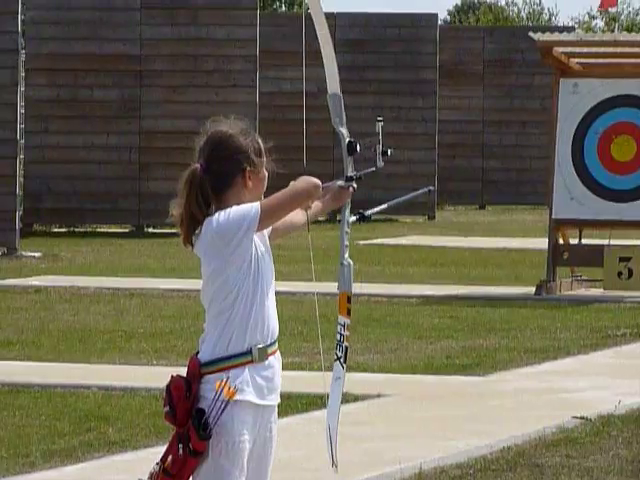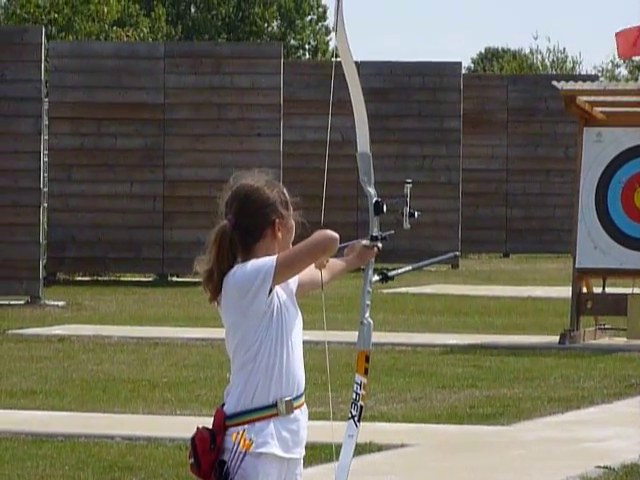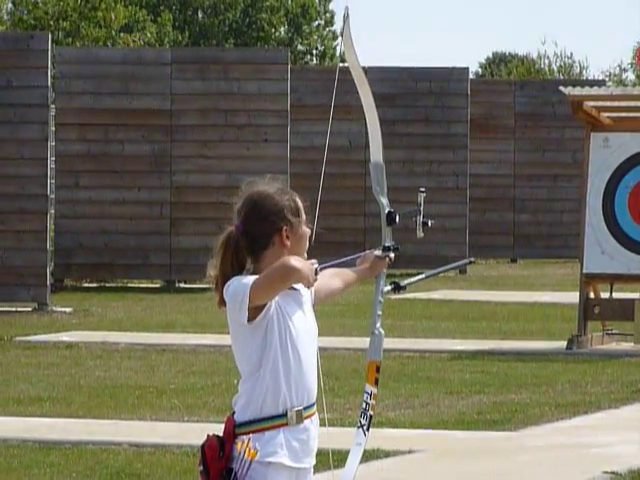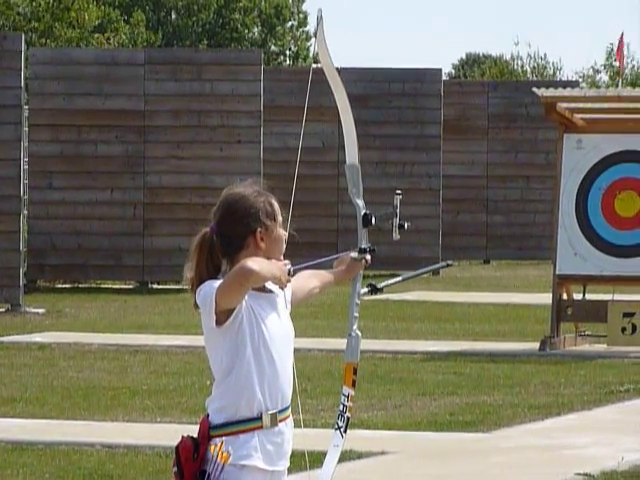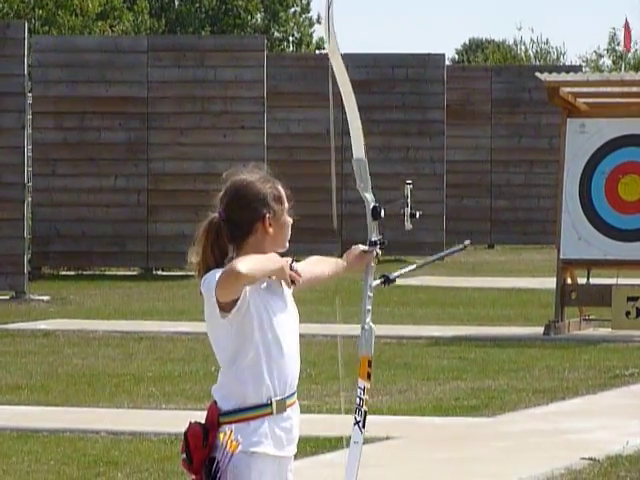
dt=1s
person 1, frame 1
left shoulder: (248, 225)
right shoulder: (225, 226)
left elbow: (291, 219)
right elbow: (308, 187)
left wrist: (326, 204)
right wrist: (318, 198)
left hip: (260, 377)
right hip: (230, 384)
person 1, frame 2
left shoulder: (276, 279)
right shoulder: (245, 279)
left elbow: (317, 273)
right elbow: (326, 240)
left wrist: (351, 261)
right wrist: (320, 252)
left hip: (287, 432)
right hip: (256, 439)
person 1, frame 3
left shoulder: (297, 288)
right shoulder: (242, 291)
left elbow: (331, 280)
right elbow: (288, 268)
left wrist: (365, 270)
right wrist: (301, 270)
left hip: (299, 442)
right hip: (265, 450)
person 1, frame 4
left shoulder: (274, 291)
right shoulder: (215, 296)
left elbow: (308, 282)
right elbow: (247, 271)
left wrist: (340, 273)
right wrist: (271, 270)
left hip: (274, 444)
right hip: (239, 453)
person 1, frame 5
left shoulder: (281, 279)
right shoulder: (226, 285)
left elbow: (313, 267)
right elbow: (240, 270)
left wrist: (347, 262)
right wrist: (274, 264)
left hip: (279, 429)
right hip: (246, 437)
